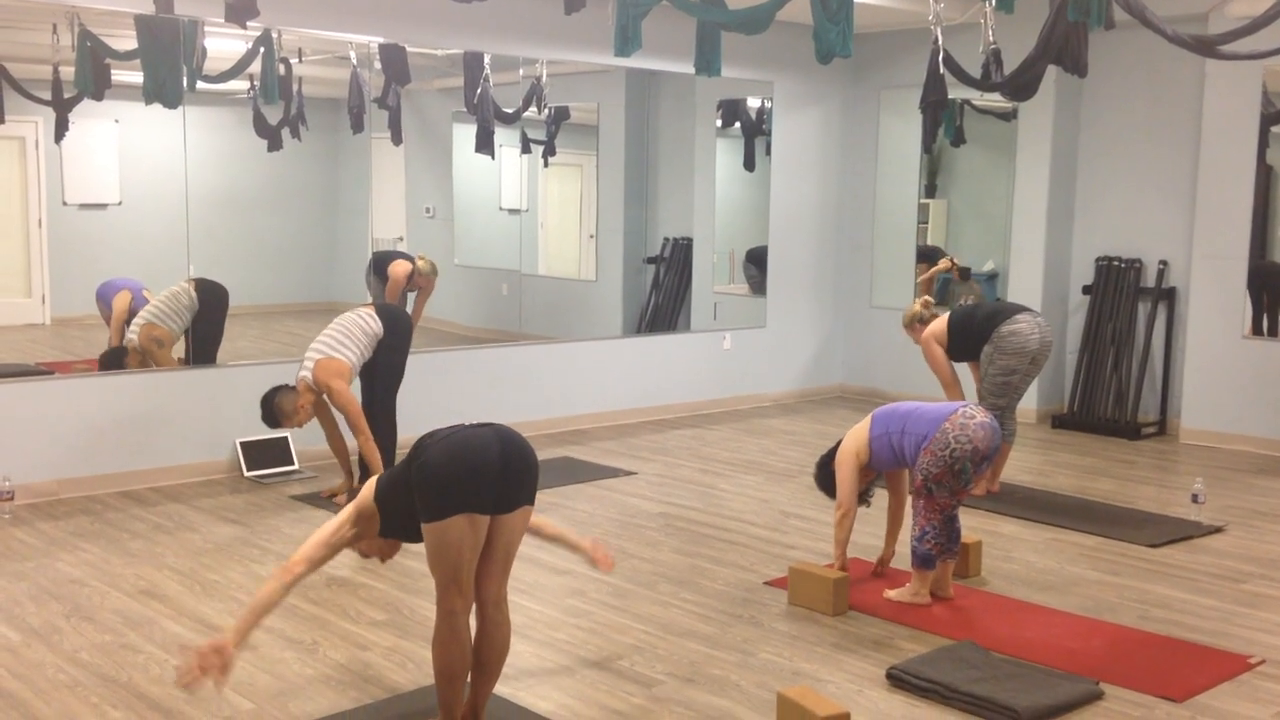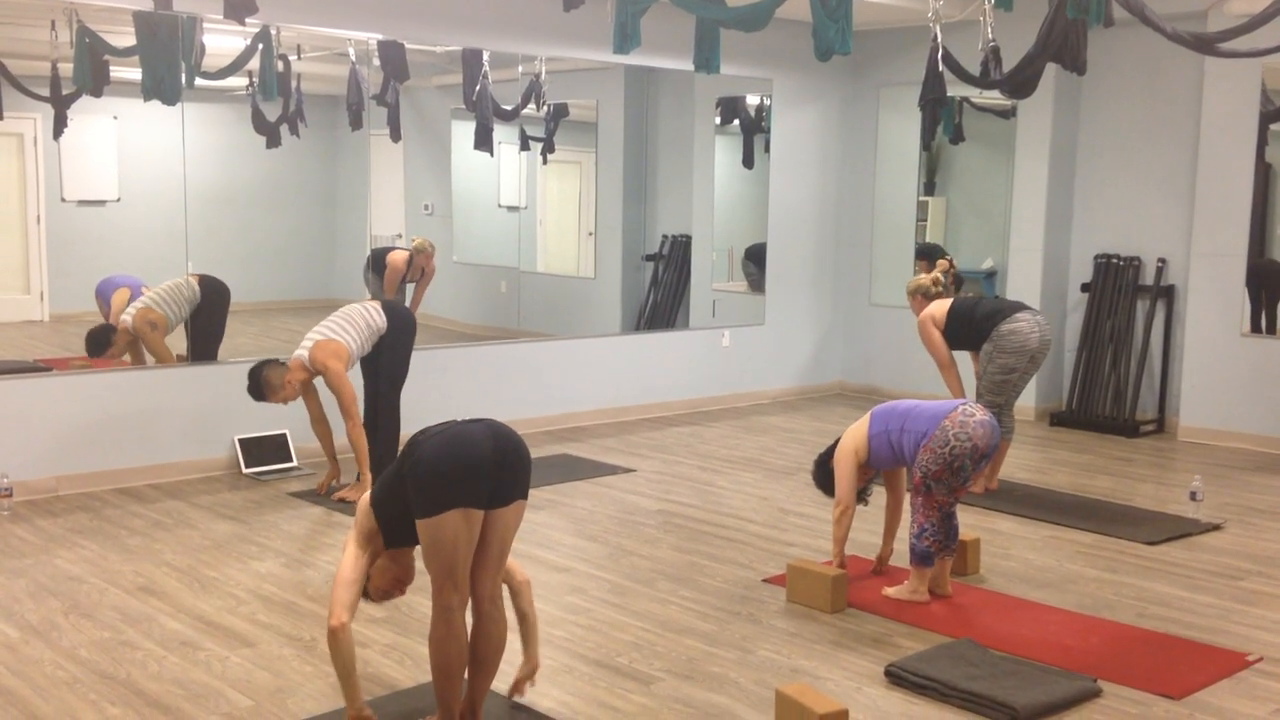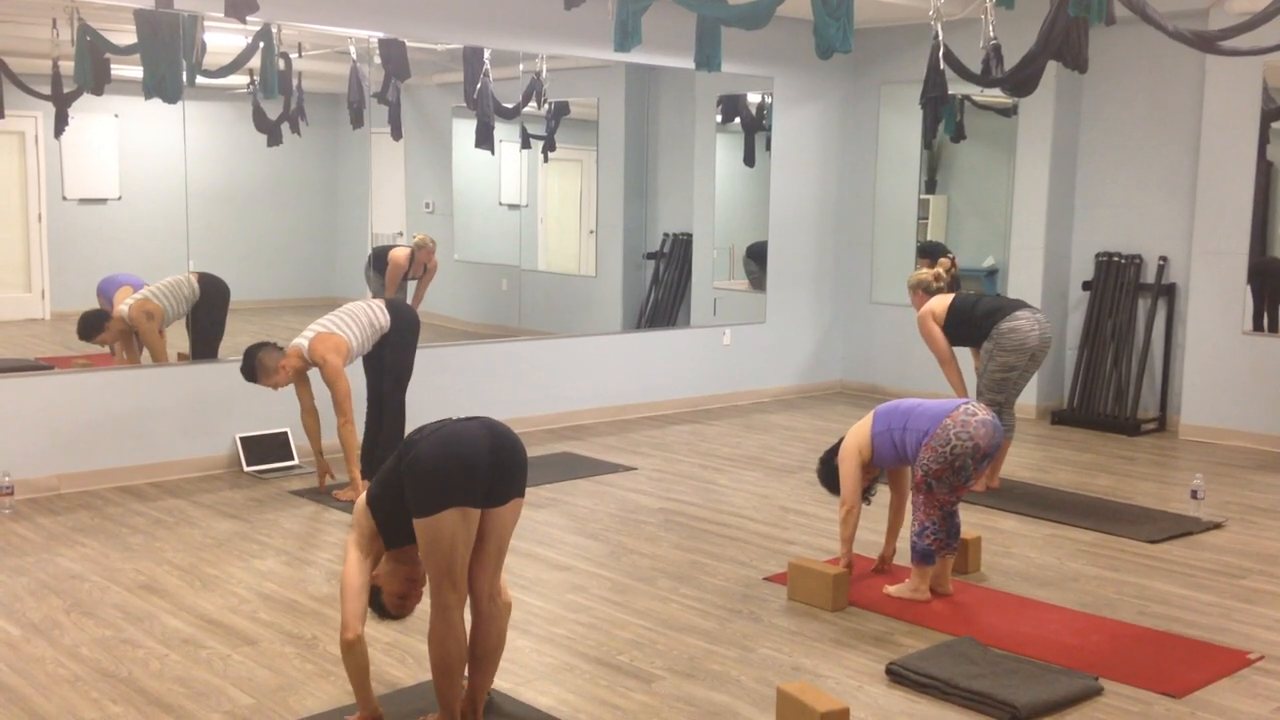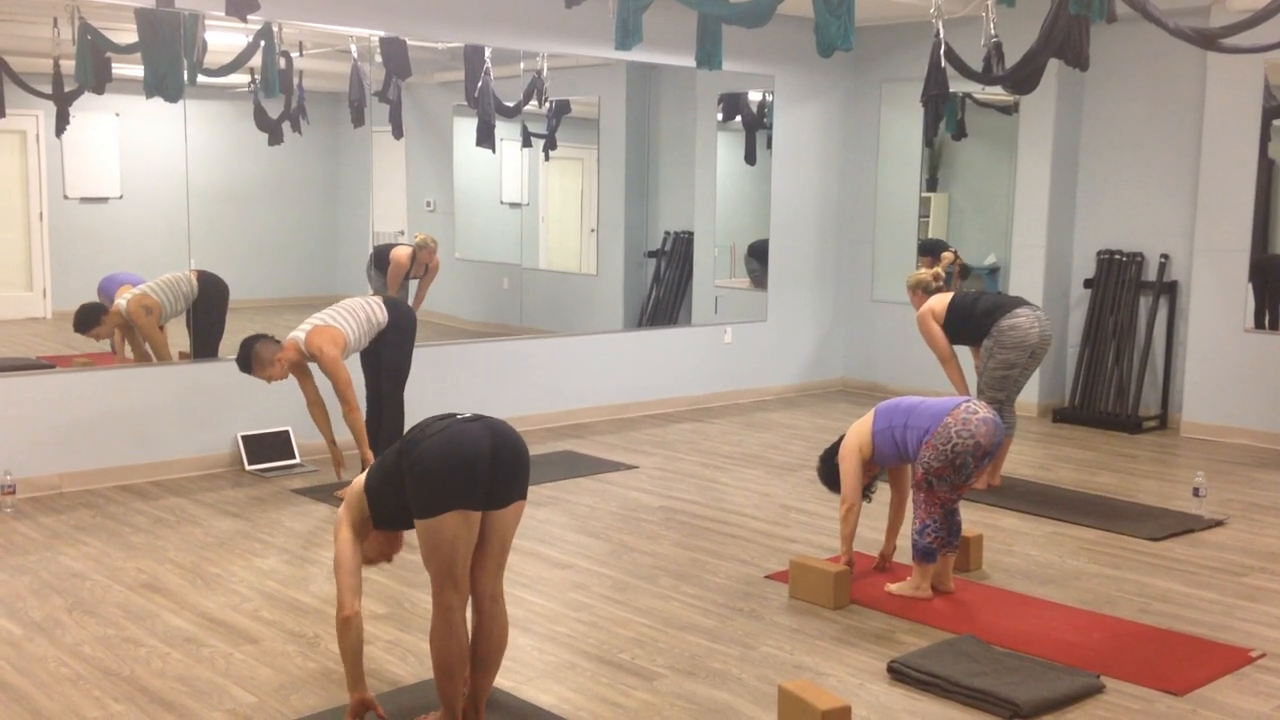
dt=0.5s
person 1, frame 1
left shoulder: (362, 515)
left elbow: (292, 571)
right elbow: (517, 516)
left wrist: (233, 639)
right wrist: (580, 544)
left hip: (452, 463)
right hip: (514, 447)
left knee: (454, 608)
right knee: (492, 600)
person 1, frame 2
left shoulder: (366, 538)
left elbow: (338, 623)
right elbow: (519, 581)
right wrist: (531, 655)
left hip: (446, 461)
right hip: (508, 445)
left knee: (449, 605)
right knee: (488, 596)
person 1, frame 3
left shoulder: (366, 540)
left elbow: (352, 634)
right elbow: (502, 599)
right wrist: (483, 680)
left hip: (443, 461)
right hip: (505, 445)
left knee: (448, 606)
right knee: (487, 595)
person 1, frame 4
left shoulder: (352, 511)
left elbow: (349, 610)
right elbow: (472, 586)
left wrist: (357, 691)
right wrist: (470, 665)
left hip: (445, 459)
right hip: (506, 443)
left knee: (449, 604)
right knee: (489, 596)
person 2, frame 1
left shoulder: (929, 336)
right shoulder: (958, 325)
left elbow: (951, 386)
right elbow: (983, 380)
left hip: (1012, 336)
left knee: (989, 412)
right knee: (1006, 411)
left ankle: (977, 481)
right ankle: (992, 479)
person 2, frame 2
left shoulder: (927, 317)
right shoulder: (958, 309)
left elbow: (947, 367)
right elbow: (979, 360)
left hip: (1010, 334)
left knee: (985, 410)
right knee: (1003, 409)
left ankle: (975, 480)
right ankle: (991, 478)
person 2, frame 3
left shoulder: (926, 313)
right shoulder: (959, 304)
left elbow: (947, 362)
right elbow: (979, 352)
left hip: (1011, 332)
right hip: (1039, 324)
left knee: (986, 408)
right knee: (1003, 407)
left ankle: (976, 478)
right ankle: (992, 476)
person 2, frame 4
left shoulder: (926, 313)
right shoulder: (958, 303)
left elbow: (948, 360)
right elbow: (979, 355)
left hip: (1011, 329)
left knee: (987, 406)
right knee: (1004, 405)
left ankle: (978, 477)
right ankle: (993, 474)
person 3, frame 1
left shoulder: (849, 449)
right shoulder: (885, 446)
left elbow: (845, 509)
right elbow: (897, 499)
left wrist: (839, 557)
right wrist: (888, 549)
left hip: (954, 435)
left knee: (926, 510)
right knee: (945, 509)
left ankle: (918, 591)
right ankle: (942, 583)
person 3, frame 2
left shoulder: (848, 446)
right shoulder: (883, 446)
left elbow: (844, 507)
right elbow: (895, 497)
left wrist: (837, 555)
right wrist: (886, 547)
left hip: (953, 433)
left knee: (925, 507)
right knee: (943, 506)
left ankle: (917, 589)
right ankle: (940, 581)
person 3, frame 3
left shoulder: (852, 446)
right shoulder: (888, 442)
left elbow: (849, 506)
right elbow: (899, 497)
left wrist: (845, 554)
right wrist: (889, 547)
left hip: (955, 432)
left knee: (926, 505)
right knee: (945, 504)
left ankle: (918, 587)
right ankle: (941, 580)
person 3, frame 4
left shoulder: (852, 444)
right shoulder: (887, 442)
left elbow: (850, 503)
right elbow: (899, 495)
left wrist: (846, 551)
right wrist: (889, 545)
left hip: (957, 430)
left knee: (926, 502)
right knee: (945, 502)
left ankle: (919, 584)
right ankle: (942, 578)
person 4, frame 1
left shoulder: (329, 383)
right shoulder: (304, 387)
left elbow: (364, 436)
right elbow: (332, 433)
right wrist: (348, 479)
left hip: (392, 325)
right hip: (367, 322)
left knee: (382, 406)
right knee: (370, 405)
right ankle: (367, 481)
person 4, frame 2
left shoulder: (327, 364)
right shoulder: (297, 367)
left elbow: (353, 422)
right elbow: (318, 419)
left wrist: (366, 476)
right wrist: (333, 464)
left hip: (395, 323)
right hip: (372, 323)
left knee: (386, 404)
right knee: (373, 404)
right ankle: (369, 478)
person 4, frame 3
left shoulder: (325, 358)
right shoulder: (294, 357)
left elbow: (345, 419)
right elbow: (308, 411)
left wrist: (354, 474)
right wrist: (319, 459)
left hip: (399, 322)
right hip: (377, 325)
left knee: (390, 404)
right knee: (375, 404)
right ankle: (371, 476)
person 4, frame 4
left shoulder: (321, 350)
right shoulder: (291, 350)
left elbow: (351, 407)
right elbow: (314, 403)
left wrist: (366, 454)
right wrist: (333, 448)
left hip: (396, 321)
right hip: (374, 322)
left knee: (389, 399)
right knee: (375, 400)
